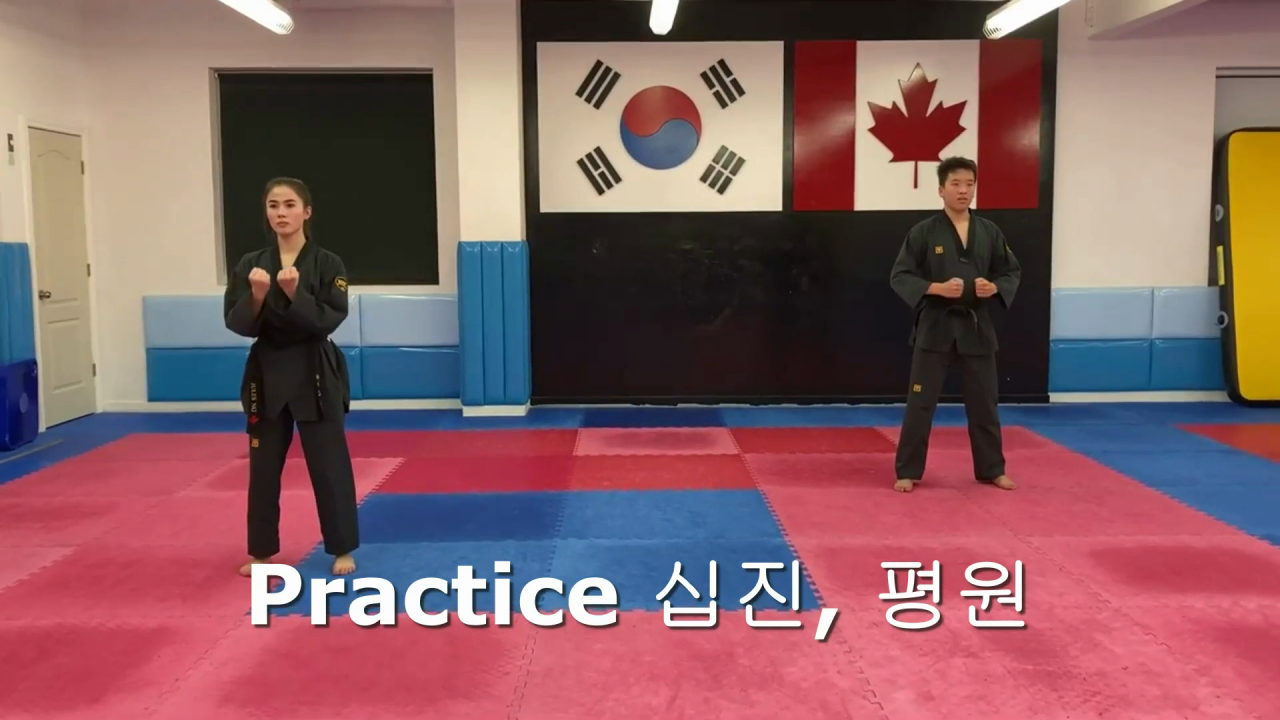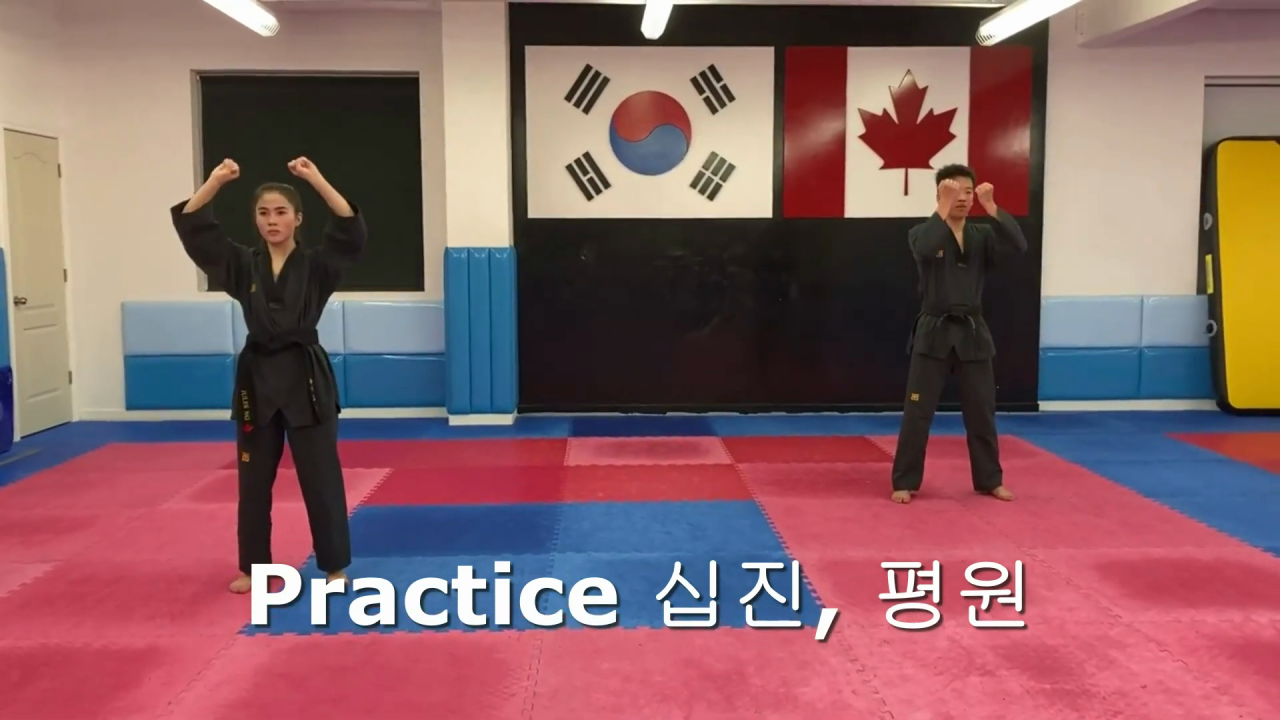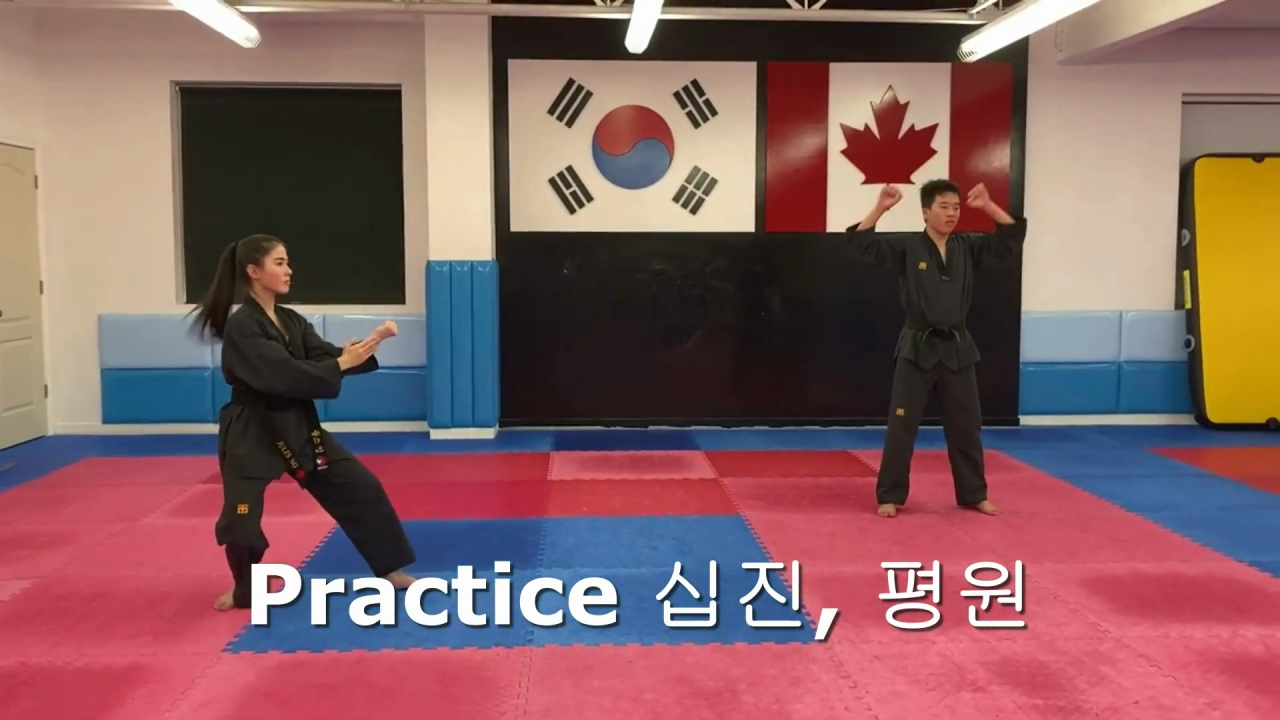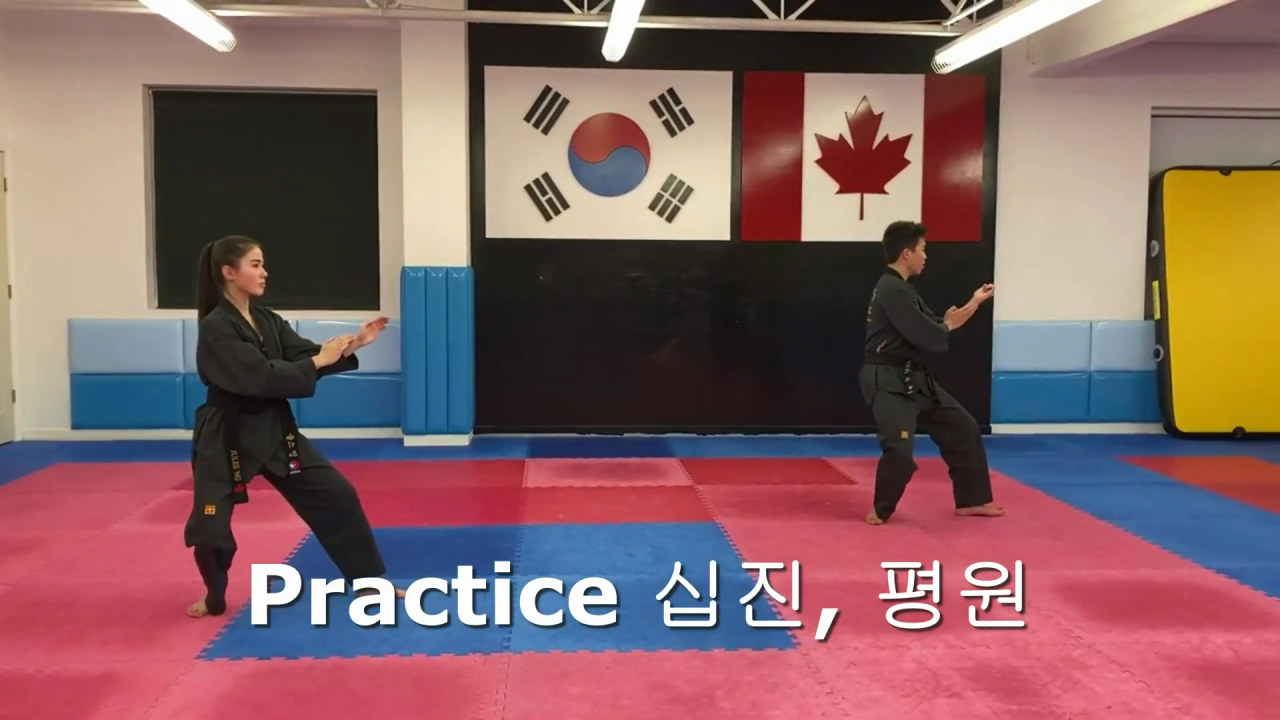
dt=1s
person 1, frame 1
left shoulder: (327, 263)
right shoulder: (251, 264)
left elbow: (331, 317)
right elbow: (237, 322)
left wrist: (295, 294)
right wrist: (255, 297)
left hip: (315, 370)
right hip: (267, 370)
left knee: (329, 463)
right knee: (264, 465)
left ankle: (342, 549)
right ankle: (261, 550)
person 1, frame 2
left shoulder: (316, 263)
right shoulder: (243, 263)
left elbow: (352, 232)
right elbow: (194, 230)
left wrist: (319, 182)
right wrist: (213, 184)
left hip: (306, 376)
right hip: (257, 377)
left knee: (319, 477)
right knee: (254, 478)
left ankle: (334, 568)
right ankle: (252, 567)
person 1, frame 3
left shoulder: (291, 320)
right shoulder: (241, 327)
left elbow: (327, 359)
right elbow: (287, 377)
left wrist: (369, 343)
right wrist: (342, 363)
left hip: (298, 425)
right hip: (251, 434)
left knee: (362, 488)
right knee: (241, 525)
left ankle: (392, 570)
right ankle: (242, 590)
person 1, frame 4
left shoulder: (268, 321)
right shoulder: (216, 328)
left elbow: (303, 356)
right elbow: (260, 377)
left wrist: (351, 346)
right wrist: (319, 361)
left hip: (274, 429)
right hip: (227, 435)
left knee: (336, 495)
right knee: (210, 524)
left ankle: (367, 579)
right ankle: (214, 597)
person 2, frame 1
left shoulder: (990, 232)
right shoulder: (924, 232)
left elbow: (1013, 272)
right elbow: (899, 277)
left wrist: (995, 287)
right wrist: (936, 288)
left hip: (976, 325)
right hip: (936, 325)
left knee: (984, 402)
right knee: (921, 402)
left ankle: (991, 470)
right ankle: (908, 472)
person 2, frame 2
left shoulder: (982, 236)
right shoulder: (922, 233)
left elbow: (1018, 244)
right elbow: (925, 247)
left wrist: (992, 207)
right wrist: (944, 207)
left hip: (972, 332)
right hip: (934, 332)
left knee: (982, 412)
right knee: (917, 412)
left ankle: (989, 480)
right ankle: (905, 482)
person 2, frame 3
left shoulder: (968, 245)
right shoulder: (906, 246)
left elbow: (1012, 239)
right elbow: (861, 246)
left wrist: (988, 207)
right wrist: (880, 208)
left hip: (957, 347)
right hip: (917, 347)
left knee: (966, 425)
right knee: (902, 425)
left ankle: (973, 494)
right ankle: (889, 496)
person 2, frame 4
left shoulder: (901, 289)
right shoulder: (891, 291)
left elbow: (931, 328)
right elbow: (928, 337)
left wrist: (974, 303)
right wrist: (949, 324)
left hip: (913, 379)
right hip: (889, 381)
left knee: (963, 429)
right knee: (900, 449)
left ankle: (971, 500)
right ankle: (881, 509)
